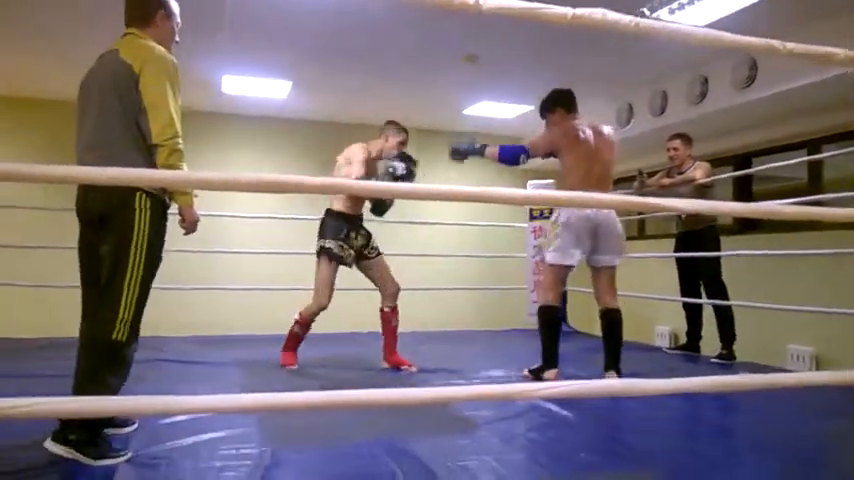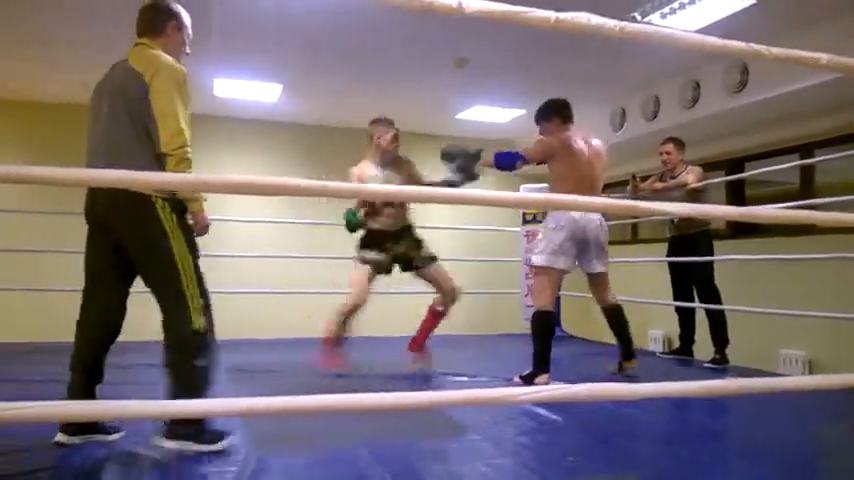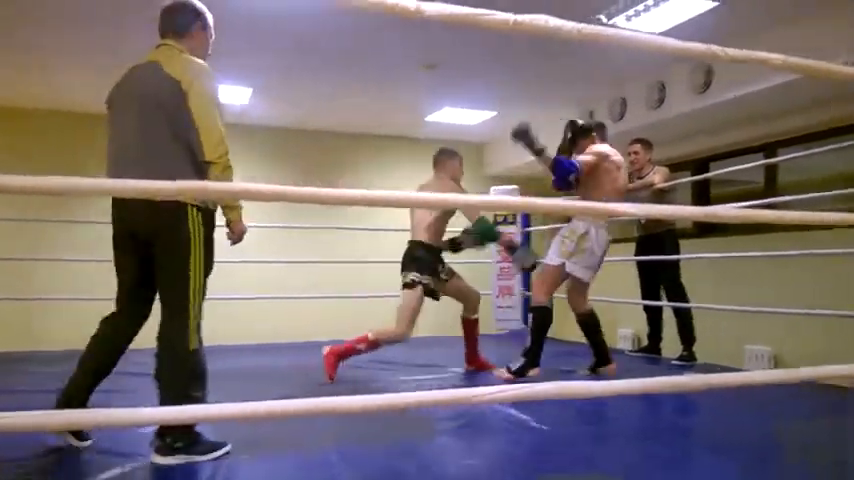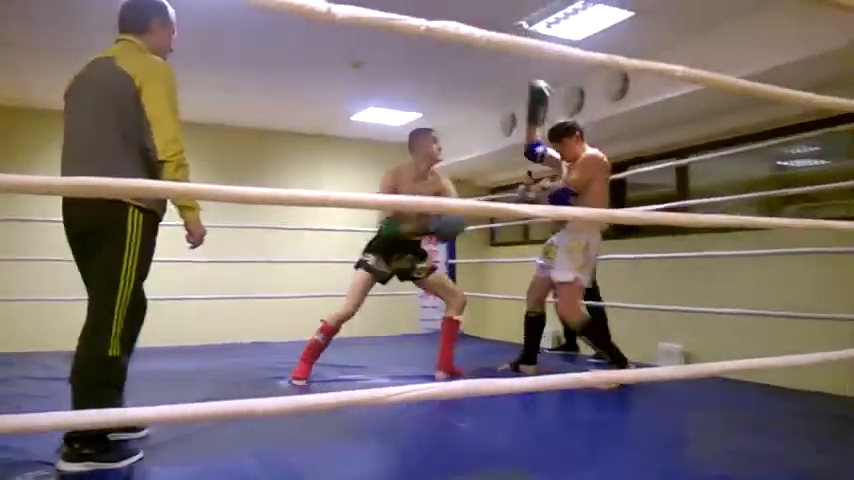
dt=0.4s
person 1, frame 1
left shoulder: (99, 66)
right shoulder: (154, 57)
left elbow: (95, 136)
right elbow: (165, 135)
right wrist: (184, 197)
left hip: (92, 194)
right hip: (134, 195)
left knee: (101, 309)
right knee: (119, 313)
left ankle: (93, 413)
right ankle: (78, 427)
person 1, frame 2
left shoulder: (111, 77)
right shoulder: (164, 68)
left elbow: (111, 145)
right elbow: (173, 144)
right wrist: (195, 204)
left hip: (102, 200)
right hip: (146, 200)
left knee: (100, 308)
right knee: (189, 305)
left ankle: (78, 417)
right ankle: (186, 421)
person 1, frame 3
left shoulder: (126, 80)
right shoulder: (192, 70)
left elbow: (123, 150)
right elbow: (211, 148)
right wrist: (232, 210)
left hip: (127, 208)
right hip: (178, 208)
left knee: (129, 310)
right knee: (181, 319)
left ankle: (70, 406)
right ankle: (177, 435)
person 1, frame 4
left shoulder: (86, 74)
right shoulder: (151, 68)
left elbow: (82, 146)
right elbow: (166, 149)
right wrist: (190, 212)
left hip: (79, 205)
right hip: (125, 208)
left knee: (123, 311)
right knee: (112, 319)
left ankle: (98, 416)
right ankle: (84, 440)
person 2, frame 1
left shoulder: (561, 133)
right shoulder: (607, 133)
left elbow: (517, 154)
left wrist: (475, 149)
left hip: (574, 211)
right hip: (605, 213)
left knee: (549, 290)
right knee: (607, 294)
left ankle: (549, 366)
right ankle: (612, 369)
person 2, frame 2
left shoulder: (553, 142)
right shoulder: (597, 145)
left elbow: (513, 160)
left hip: (563, 218)
right hip: (593, 219)
left knee: (543, 294)
right knee: (603, 292)
left ankle: (540, 370)
right ankle: (628, 356)
person 2, frame 3
left shoulder: (600, 152)
right shoulder: (614, 163)
left elbow: (568, 170)
right elbow: (564, 182)
left wrist: (535, 147)
right wrist: (565, 150)
left hip: (586, 228)
right hip: (597, 232)
left knee: (541, 289)
right knee: (578, 299)
left ankle: (530, 362)
right ankle: (604, 361)
person 2, frame 4
left shoulder: (591, 159)
right shoulder: (568, 165)
left elbow: (561, 196)
right elbow: (534, 152)
left wrist: (544, 192)
right wrist: (535, 117)
left hip: (580, 236)
right hip: (567, 236)
left knee: (568, 311)
right knee: (534, 296)
left ankle: (618, 363)
right ankle: (527, 360)
person 3, frame 1
left shoulder: (374, 165)
right shoulder: (358, 151)
left elbow: (379, 209)
left wrist: (396, 183)
right wrist: (388, 176)
left hip: (357, 229)
right hip: (336, 226)
left knee: (391, 289)
right knee: (321, 302)
left ankle: (391, 355)
right ankle: (289, 349)
person 3, frame 2
left shoulder: (402, 163)
right shoulder: (358, 172)
left elbow: (429, 189)
right elbow: (352, 224)
left wrist: (457, 178)
right wrist: (367, 209)
left hip: (405, 238)
right hip: (375, 243)
left knee: (450, 291)
right knee: (357, 300)
left ankle: (417, 344)
right ankle: (331, 349)
person 3, frame 3
left shoulder: (424, 190)
right shoulder: (451, 188)
right elbow: (480, 225)
left wrist: (453, 243)
right wrist: (512, 246)
left hip: (430, 257)
right hip: (421, 259)
left knee: (473, 299)
right knee: (401, 333)
left ankle: (473, 360)
right ankle: (337, 353)
person 3, frame 4
left shoulder: (439, 180)
right shoulder: (394, 177)
left elbow: (454, 223)
right elbow: (387, 228)
right wrist: (427, 227)
left hip: (413, 251)
right hip: (383, 248)
left knee: (457, 299)
right knee: (347, 310)
left ankle: (445, 366)
right ankle: (306, 362)
person 4, frame 1
left shoulder: (702, 167)
right shoulder: (668, 173)
left elbow: (697, 177)
right elbow: (642, 188)
left wrist: (670, 183)
right wrist: (641, 182)
left hip: (704, 233)
right hip: (683, 235)
left knee: (714, 289)
right knee: (688, 291)
left ankle: (728, 347)
right ankle: (692, 341)
person 4, frame 2
left shoulder: (695, 171)
right shoulder: (661, 177)
left elbow: (689, 181)
right elbow: (634, 192)
left wrist: (662, 187)
right wrist: (635, 185)
left hip: (697, 238)
right hip: (676, 239)
left knee: (707, 293)
right knee: (681, 296)
left ankle: (721, 351)
right ankle: (685, 345)
person 4, frame 3
left shoulder: (661, 172)
right shoulder: (629, 178)
left elbow: (655, 182)
left wrist: (630, 187)
left hip: (664, 237)
right hip: (643, 240)
left knee: (674, 291)
right knee: (649, 295)
left ankle: (688, 348)
right ankle: (653, 344)
person 4, frame 4
right shoulder: (550, 183)
right elbow: (525, 198)
left wrist: (550, 186)
right wrist: (527, 186)
left knee: (588, 290)
right ankle: (569, 342)
